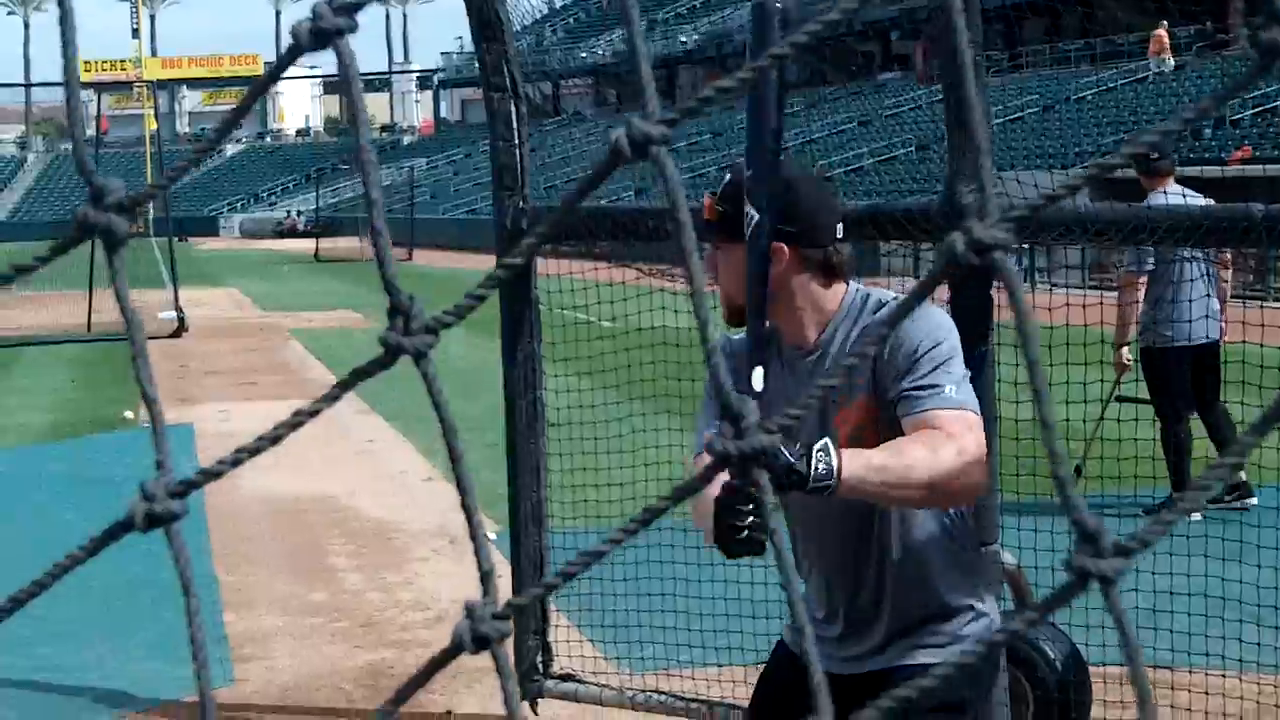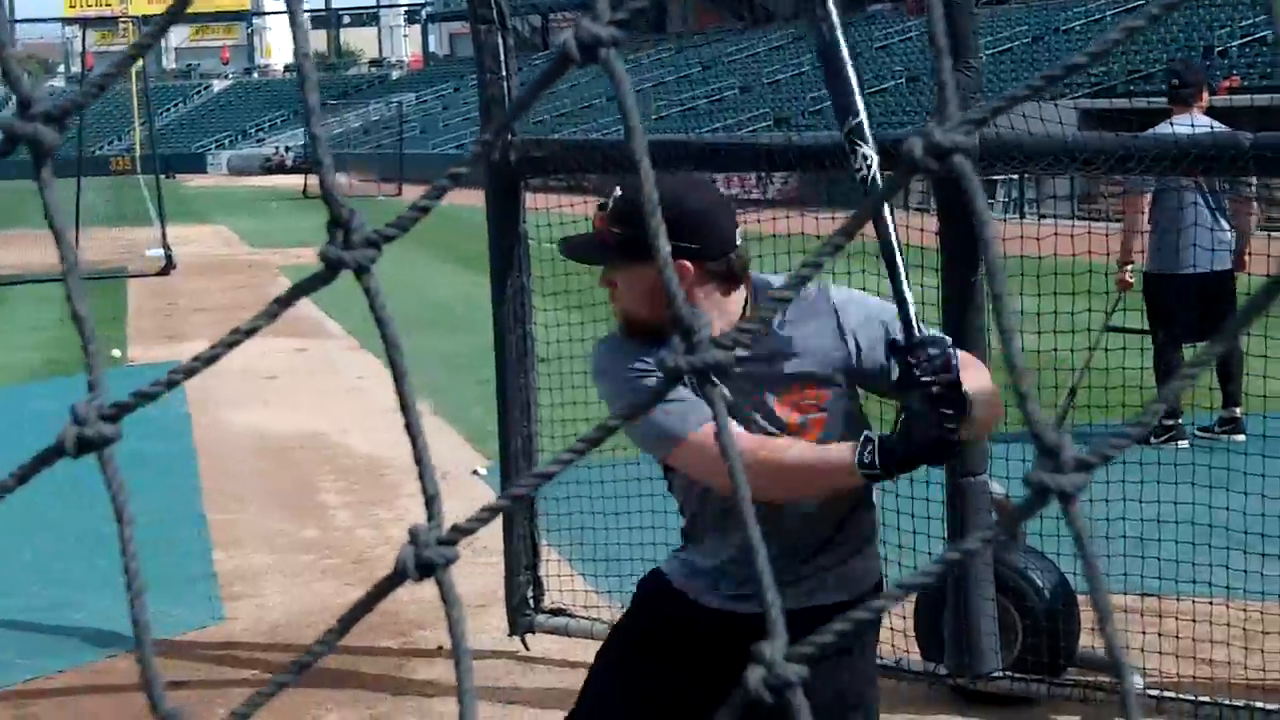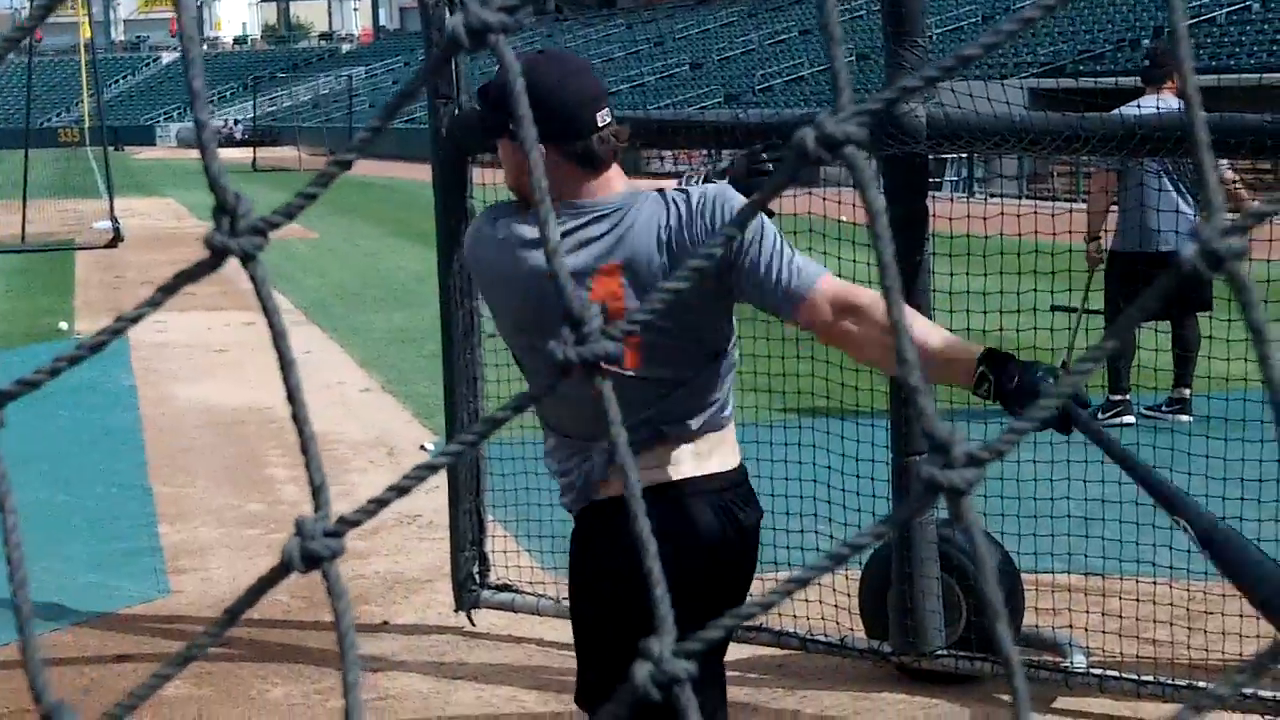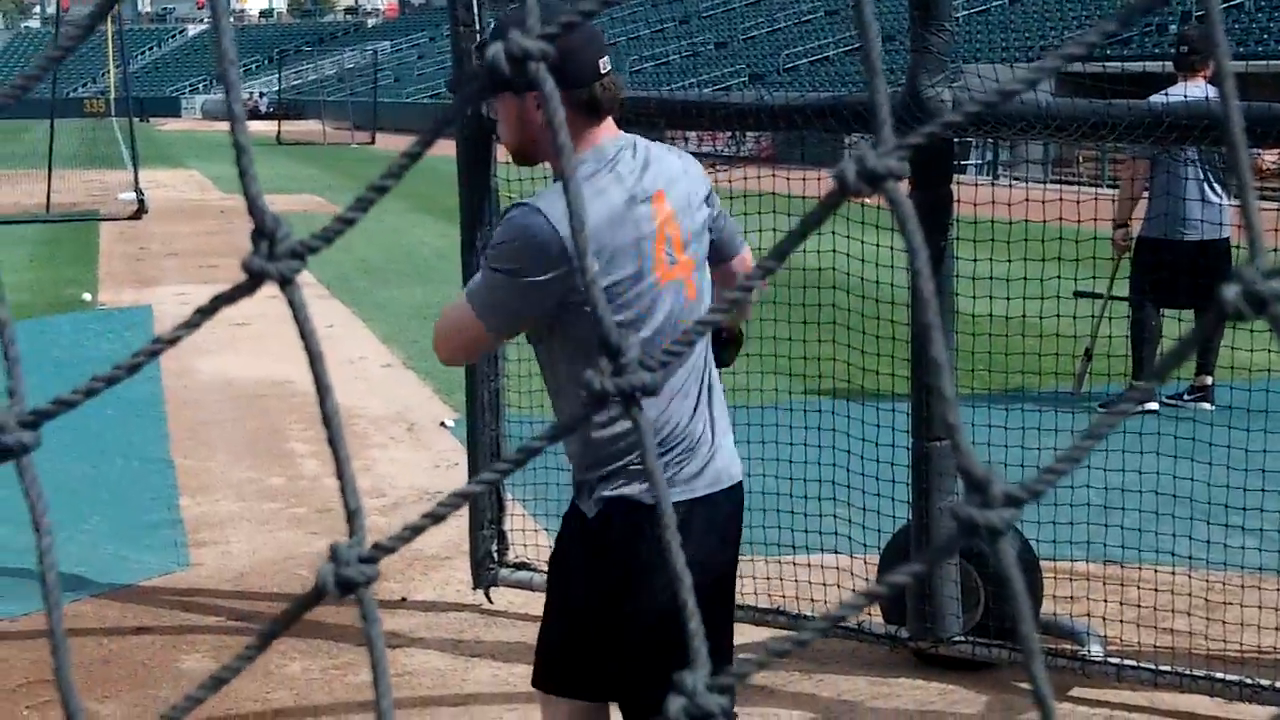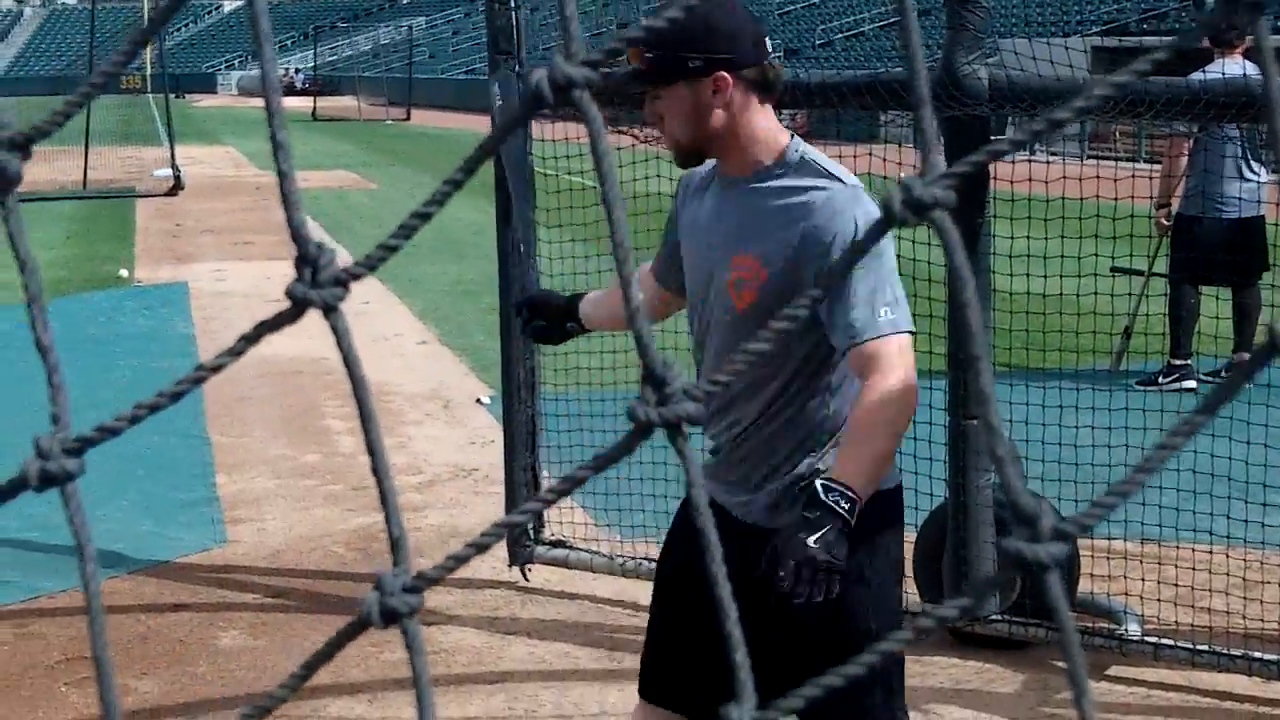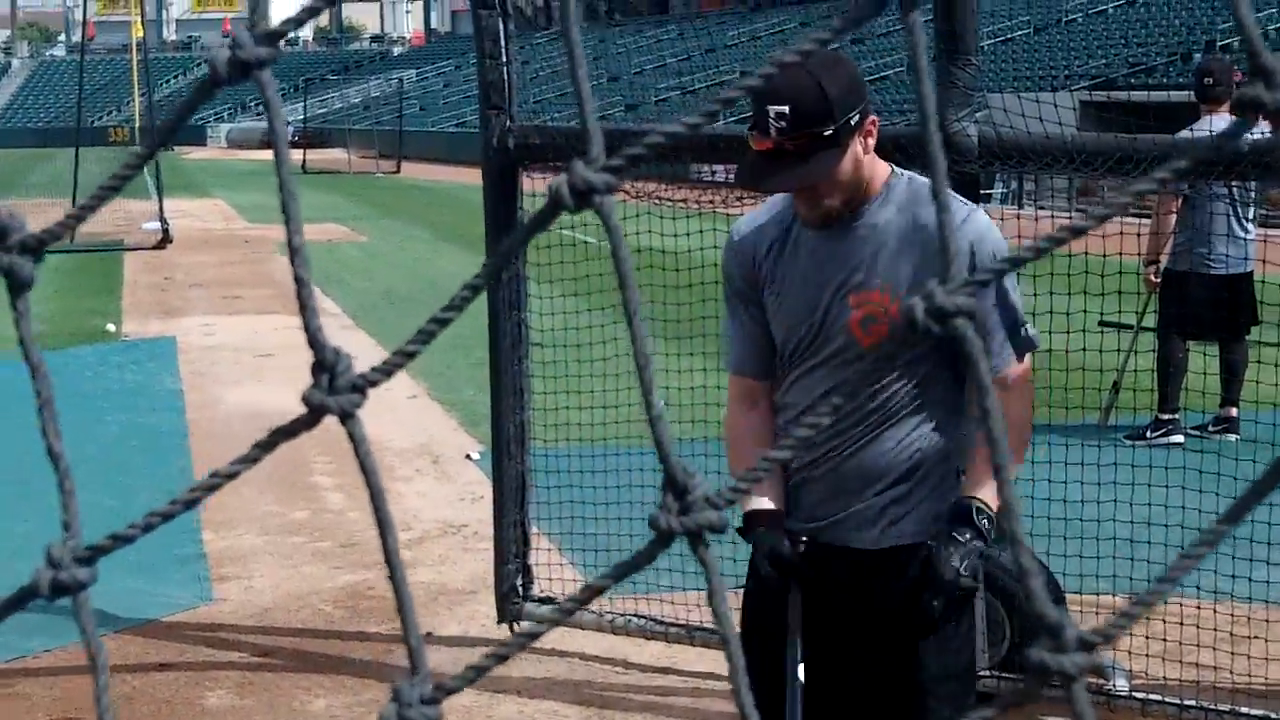
dt=0.5s
person 1, frame 1
left shoulder: (906, 333)
right shoulder: (737, 362)
left elbow: (963, 467)
right elbow: (712, 490)
left wrist: (809, 465)
right wrist: (726, 514)
left hip: (933, 654)
right hip: (818, 648)
person 1, frame 2
left shoulder: (826, 314)
right shoulder: (626, 358)
left elbow: (982, 400)
right elbow: (737, 467)
left wrist: (914, 423)
right wrist: (883, 454)
left hip: (825, 603)
right hip: (694, 596)
person 1, frame 3
left shoulder: (491, 242)
right shoulder: (705, 220)
right elbow: (842, 310)
right wrist: (990, 367)
left hip: (618, 526)
right hip: (725, 506)
person 1, frame 4
left shoulder: (543, 223)
right shoulder: (676, 170)
left elbow: (455, 343)
right elbow: (735, 267)
left wrist: (492, 291)
right wrist: (721, 330)
left hip: (656, 507)
right hip: (626, 492)
person 1, frame 5
left shoulder: (831, 214)
right shoulder: (700, 189)
left elbow: (891, 381)
left wrist: (828, 510)
right wrist: (575, 312)
left hip: (835, 515)
right hip: (726, 502)
person 1, frame 6
left shoulder: (957, 237)
right shoulder: (754, 242)
left elbow: (1013, 394)
right elbow: (749, 397)
left wrist: (972, 524)
right wrist: (762, 516)
left hip: (910, 551)
right hip: (792, 540)
person 2, frame 1
right shoulder: (1206, 205)
left elbow: (1134, 284)
right elbow: (1224, 266)
left wrist: (1122, 341)
left hip: (1166, 334)
right hip: (1207, 328)
left knee: (1173, 416)
right knee: (1211, 406)
left ankle: (1182, 498)
right ankle: (1238, 483)
person 2, frame 2
left shoulder: (1154, 139)
left elbow: (1138, 206)
right elbow: (1246, 201)
left wrist: (1125, 261)
right wrist: (1241, 248)
left hip: (1170, 261)
right hip: (1220, 257)
left knee: (1168, 342)
left ankle: (1171, 424)
right ankle: (1232, 417)
person 2, frame 3
left shoulder: (1120, 118)
left elbow: (1102, 183)
right elbow: (1223, 177)
left wrist: (1093, 235)
right wrist: (1245, 200)
left hip: (1133, 239)
right hip: (1186, 236)
left knee: (1120, 316)
right knee: (1184, 314)
left ankle: (1118, 400)
right ankle: (1180, 397)
person 2, frame 4
left shoulder: (1156, 105)
left elbow: (1137, 171)
right elbow: (1253, 161)
left wrist: (1121, 223)
right wrist: (1262, 161)
left hip: (1163, 227)
right hip: (1213, 225)
left knee: (1146, 304)
right knee: (1209, 305)
left ankle: (1142, 388)
right ankle: (1202, 385)
person 2, frame 5
left shoulder: (1197, 82)
left elbow: (1179, 148)
left wrist: (1162, 202)
left hip: (1203, 204)
right hip: (1250, 202)
left knee: (1184, 280)
right knee: (1246, 282)
left ankle: (1180, 365)
right ankle: (1241, 361)
person 2, frame 6
left shoulder: (1186, 139)
right shoulder: (1256, 136)
left elbow: (1169, 206)
left wrist: (1151, 258)
left hip: (1192, 259)
right hip: (1240, 257)
left knee: (1172, 335)
right knee: (1234, 337)
left ankle: (1168, 419)
right ankle: (1228, 416)
